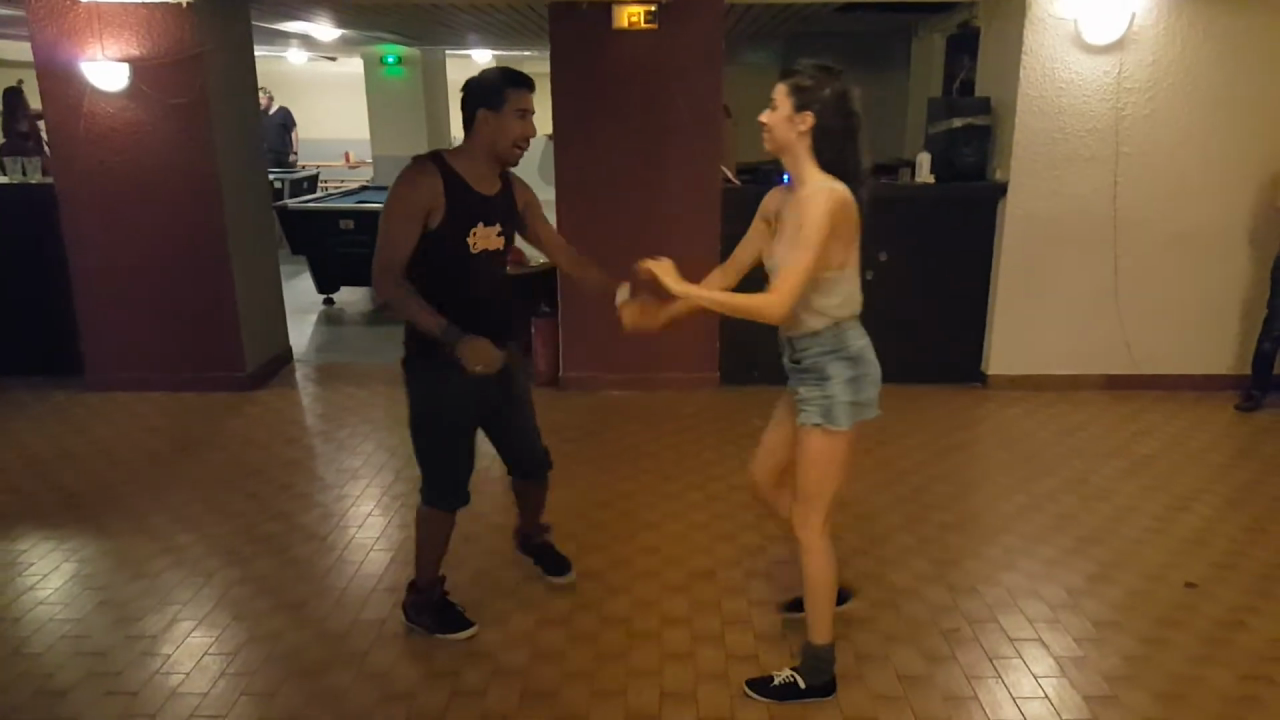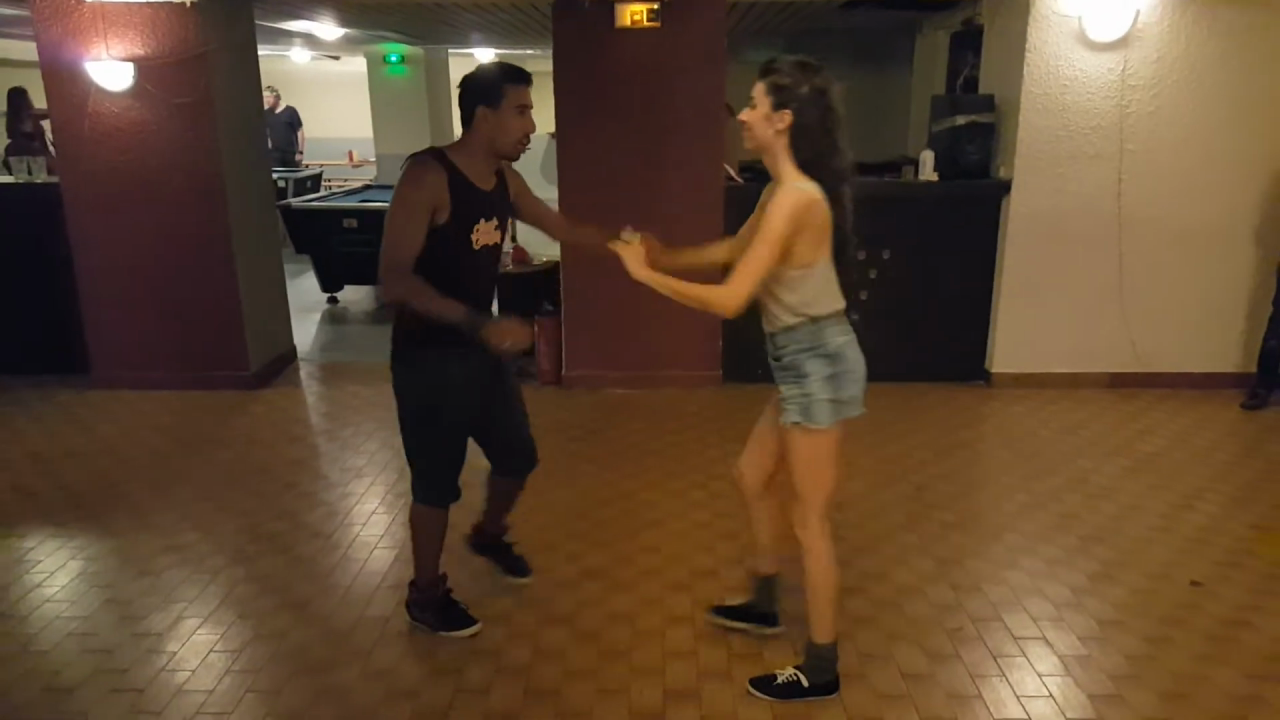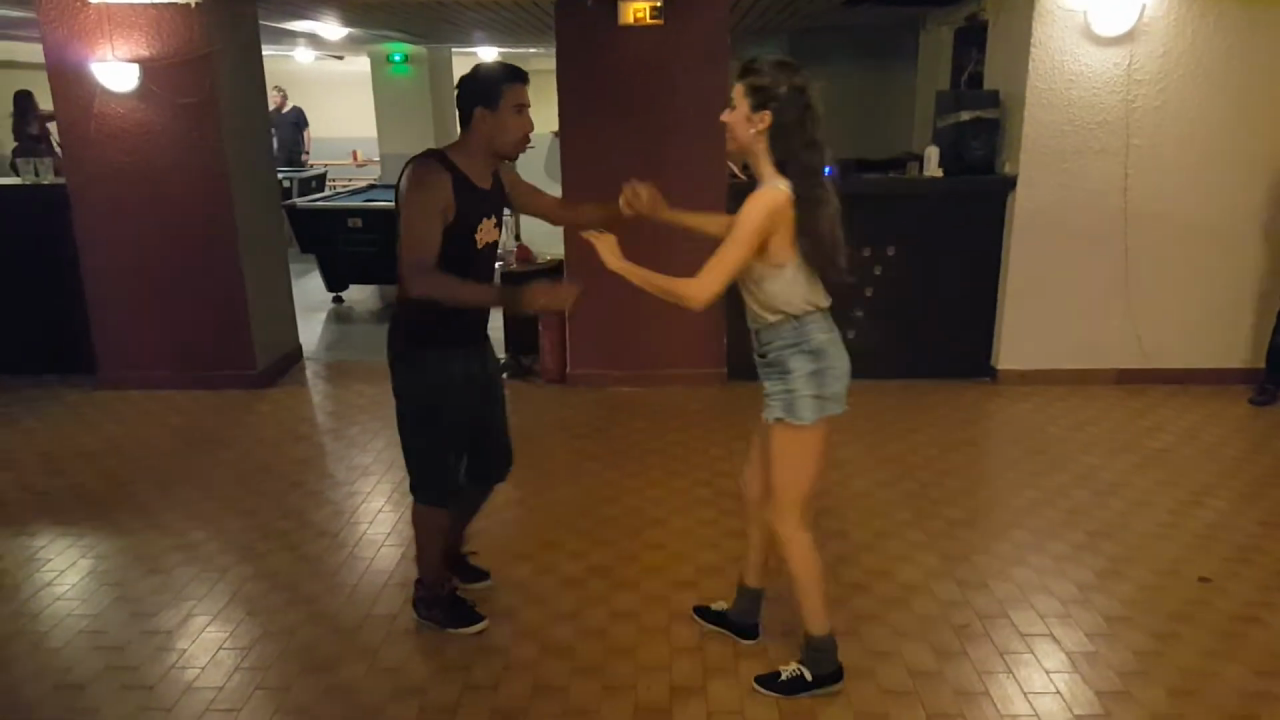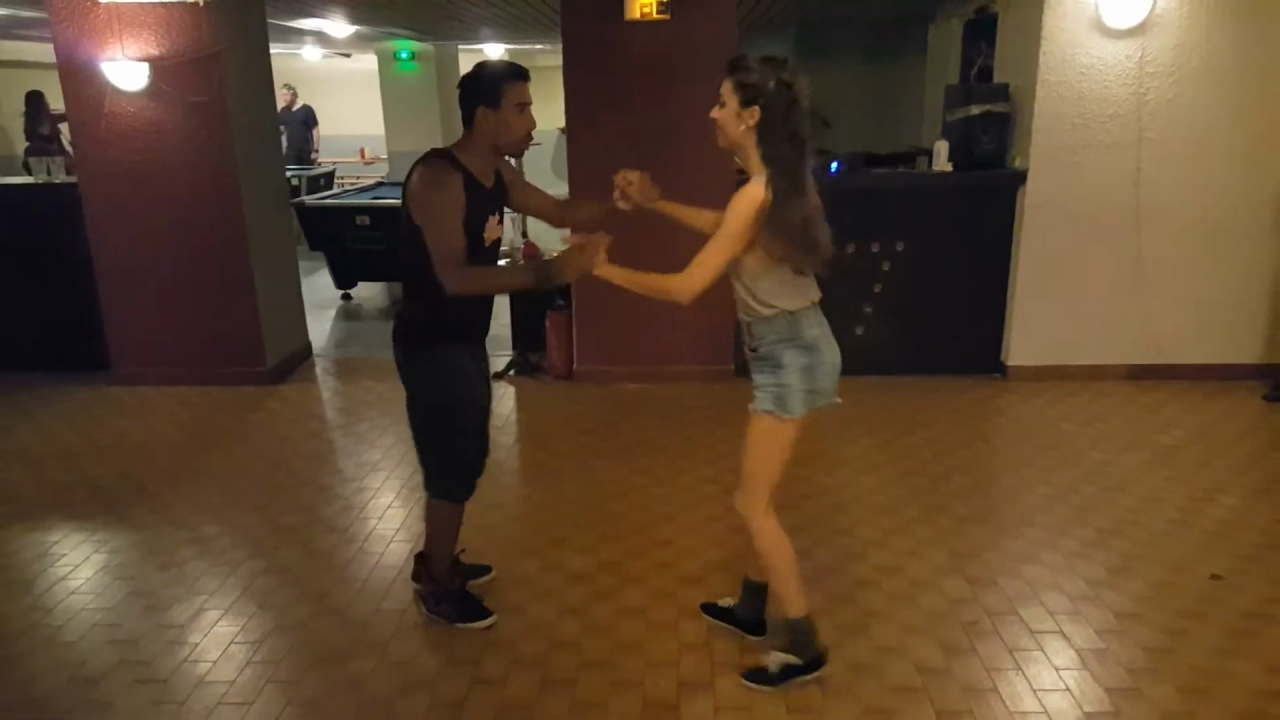
dt=0.1s
person 1, frame 1
left shoulder: (825, 201)
right shoulder: (782, 199)
left elbow: (775, 306)
right elbow: (735, 268)
left wrist: (679, 289)
right wrist: (666, 311)
left hip: (836, 368)
right hip: (813, 365)
left knee: (810, 519)
right knee: (765, 474)
left ankle: (817, 670)
right ankle: (829, 587)
person 1, frame 2
left shoulder: (795, 199)
right shoulder: (779, 193)
left elbow: (729, 301)
right elbow: (735, 247)
left wrist: (646, 275)
right wrist: (670, 256)
left hip: (819, 364)
right hip: (800, 362)
left knee: (808, 519)
right knee: (750, 477)
left ankle: (820, 669)
right ankle: (764, 602)
person 1, frame 3
left shoulder: (772, 201)
right shoulder: (785, 190)
left elbow: (697, 294)
right elbow: (732, 231)
left wrist: (620, 264)
right wrist: (661, 211)
left hip: (799, 363)
right hip: (793, 357)
left knee: (785, 516)
right knee: (757, 492)
left ankle: (822, 661)
right ankle: (745, 611)
person 1, frame 4
left shoulder: (757, 196)
right shoulder: (777, 186)
left elbow: (686, 288)
right elbow: (725, 228)
left wrist: (606, 270)
right wrist: (657, 203)
left hip: (791, 358)
right hip: (788, 351)
left knee: (752, 502)
right knee: (756, 491)
left ankle: (803, 644)
right ankle: (752, 606)
person 2, frame 1
left shoulder: (513, 189)
right shoulder: (423, 182)
left elbow: (561, 253)
right elbow: (387, 280)
left wrist: (618, 291)
right wrist: (452, 338)
left hip: (496, 351)
right hip: (438, 359)
left knee: (531, 459)
right knee: (447, 481)
left ankle: (534, 536)
right ankle: (422, 595)
person 2, frame 2
left shoulder: (506, 180)
right shoulder: (426, 178)
left elbow: (562, 228)
right elbow: (394, 279)
left wrist: (620, 241)
right wrist: (478, 324)
left hip: (485, 348)
right hip: (428, 353)
left knee: (517, 454)
right knee: (436, 478)
left ankle: (489, 534)
right ankle: (425, 593)
person 2, frame 3
left shoulder: (498, 176)
right shoulder: (429, 178)
left elbow: (562, 211)
right elbow: (418, 281)
left wrist: (620, 210)
right wrist: (515, 297)
left hip: (470, 347)
right hip: (427, 351)
left knee: (491, 461)
right knee: (438, 476)
left ankle: (445, 556)
right ankle: (431, 592)
person 2, frame 4
left shoulder: (498, 174)
right shoulder: (437, 178)
left elbow: (560, 213)
right elbow: (455, 278)
left wrist: (614, 205)
right wrist: (549, 272)
left hip: (467, 340)
right hip: (431, 346)
left knee: (465, 461)
right knee: (451, 470)
left ankle: (432, 559)
right ankle: (440, 587)
